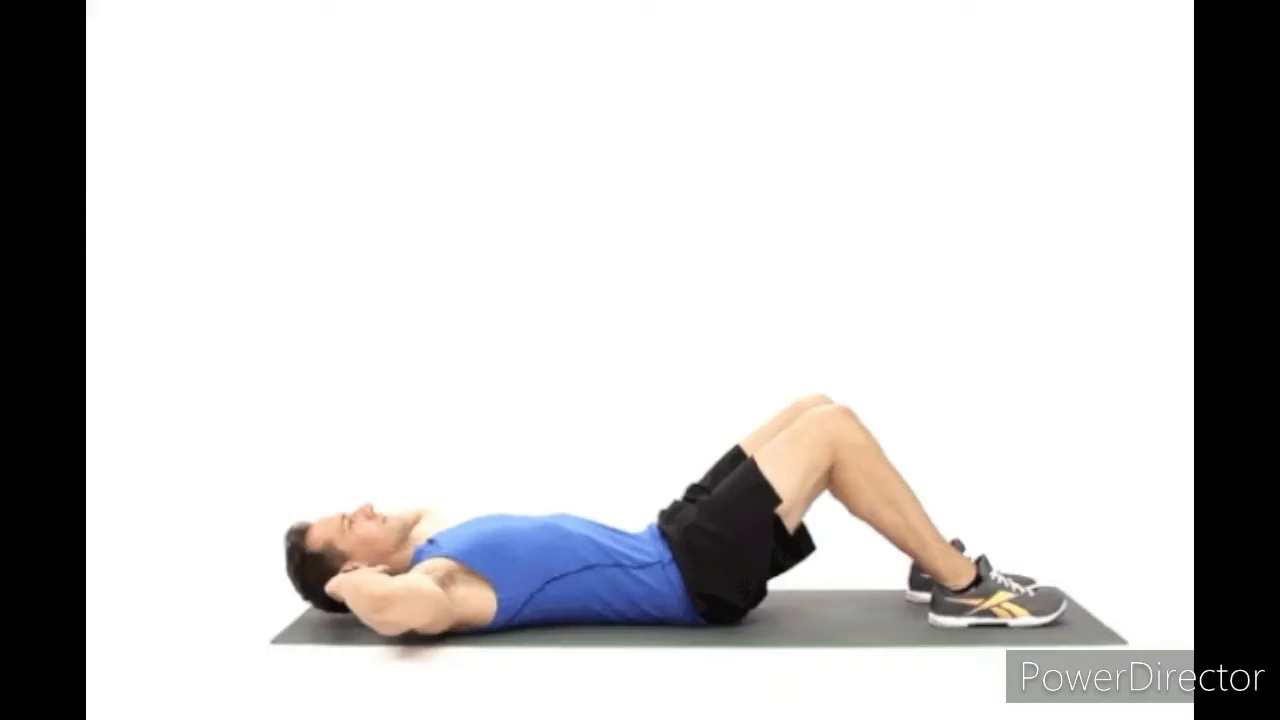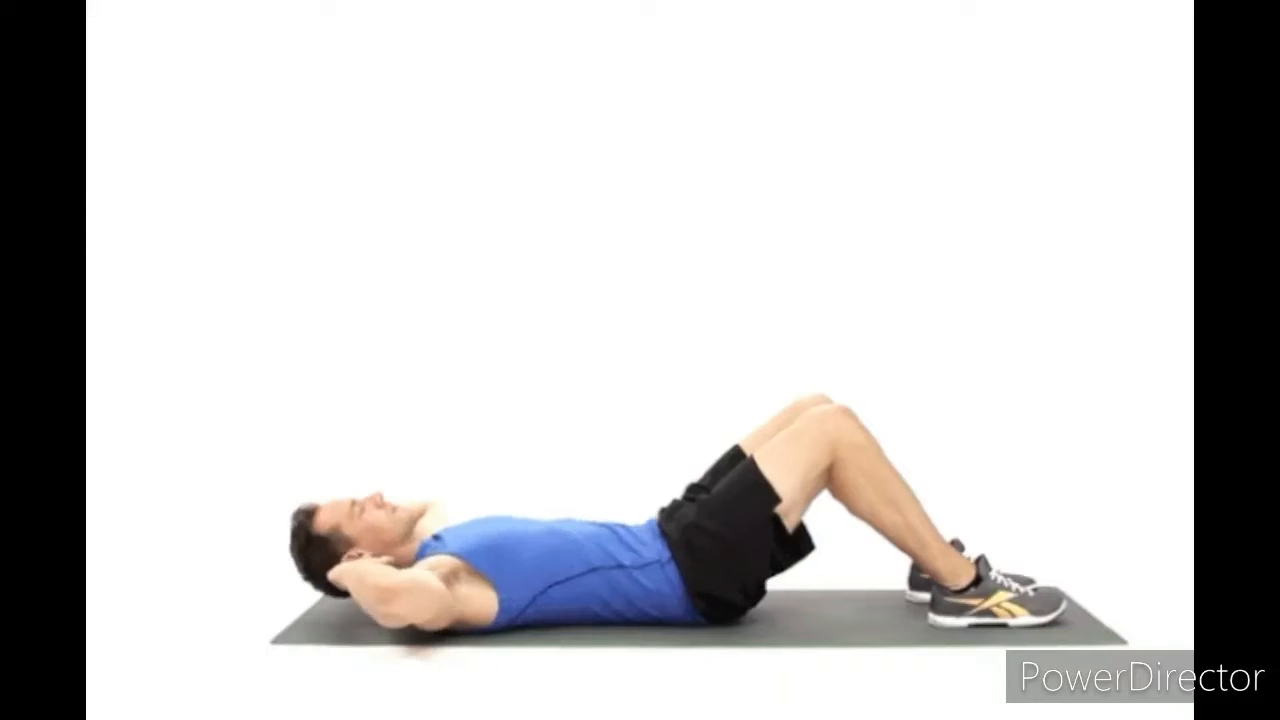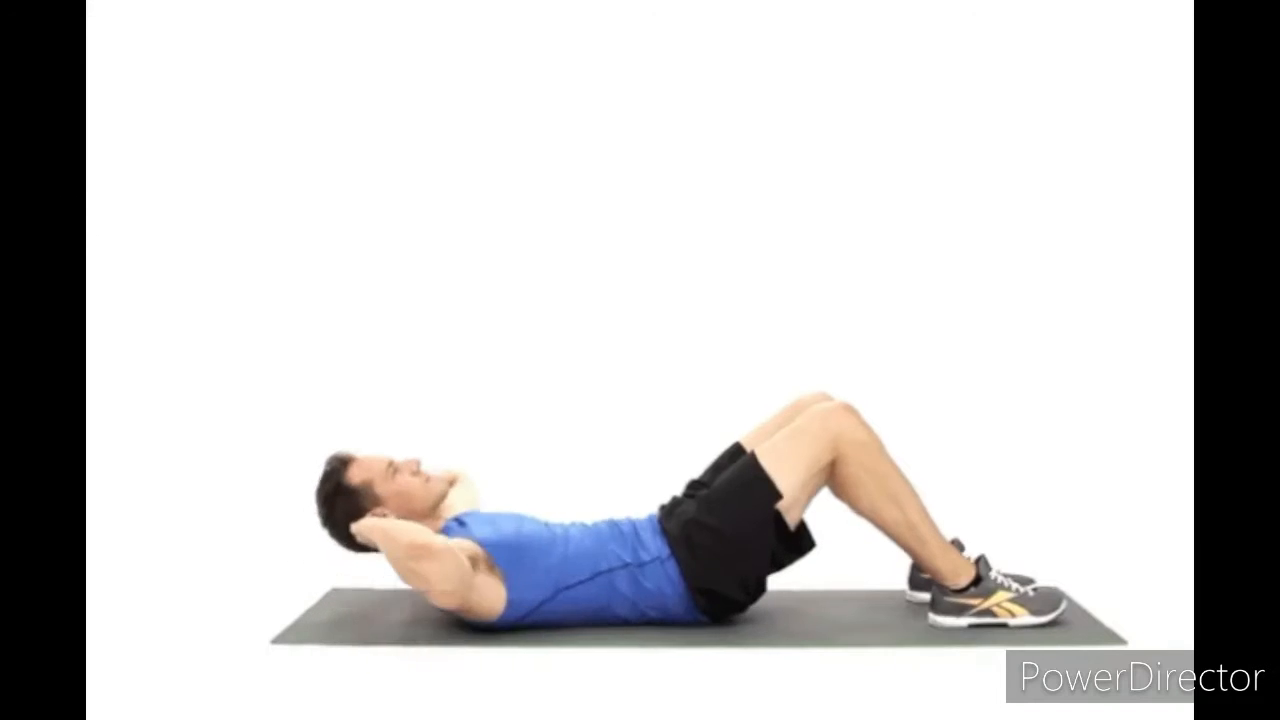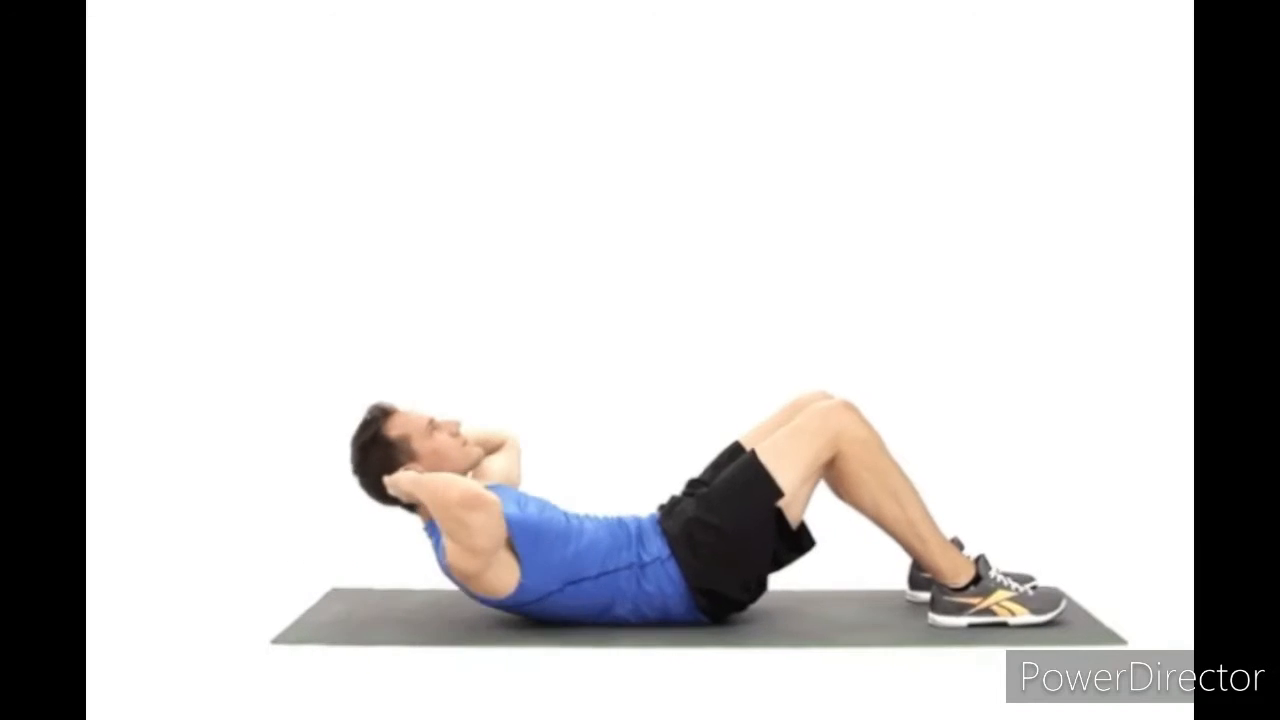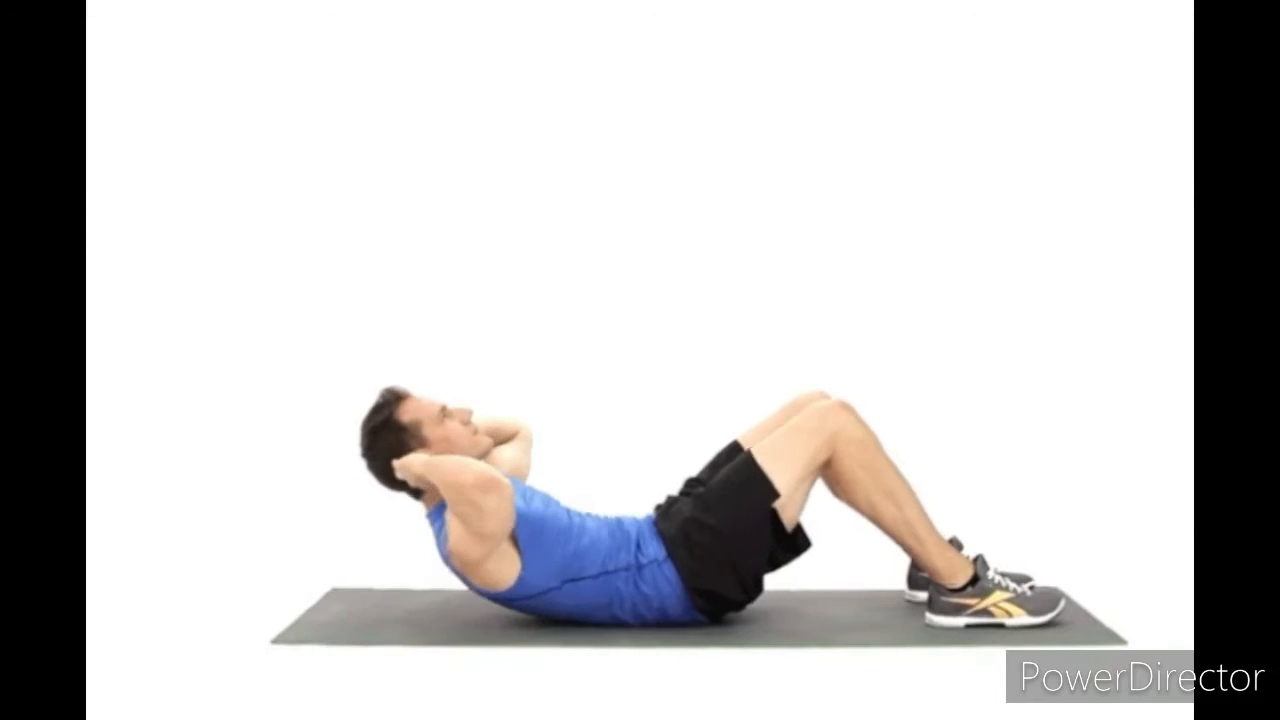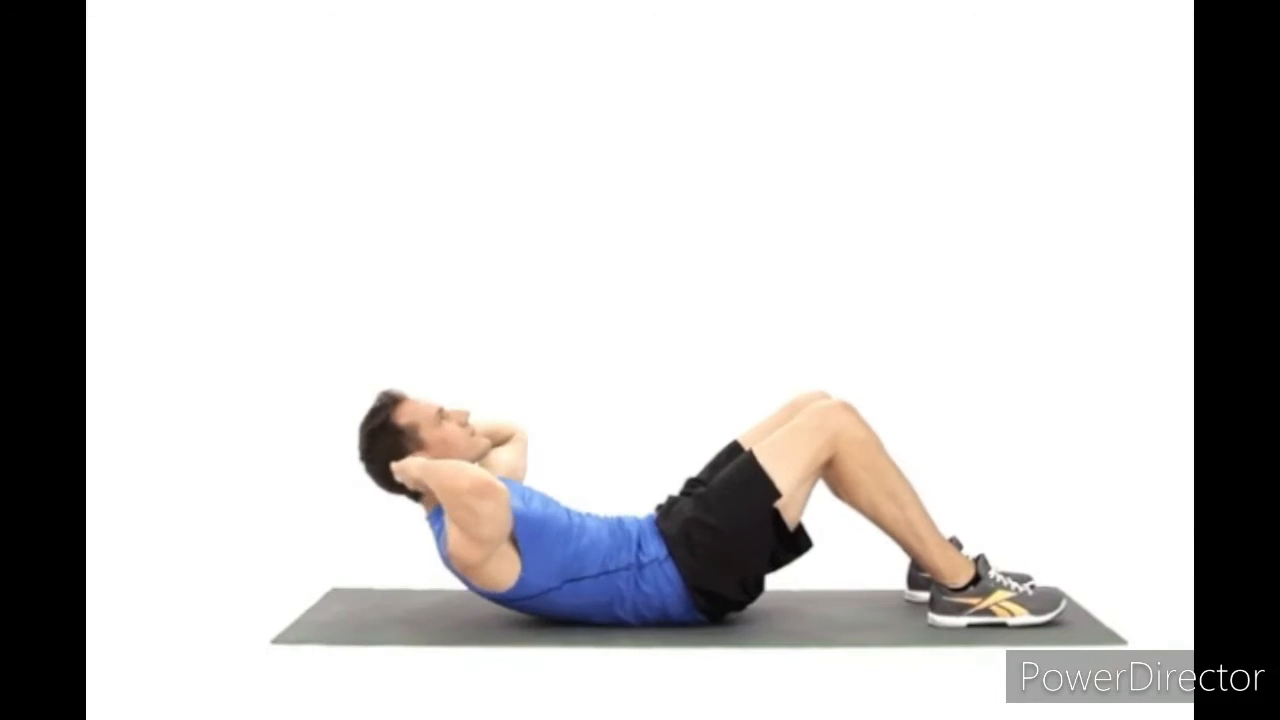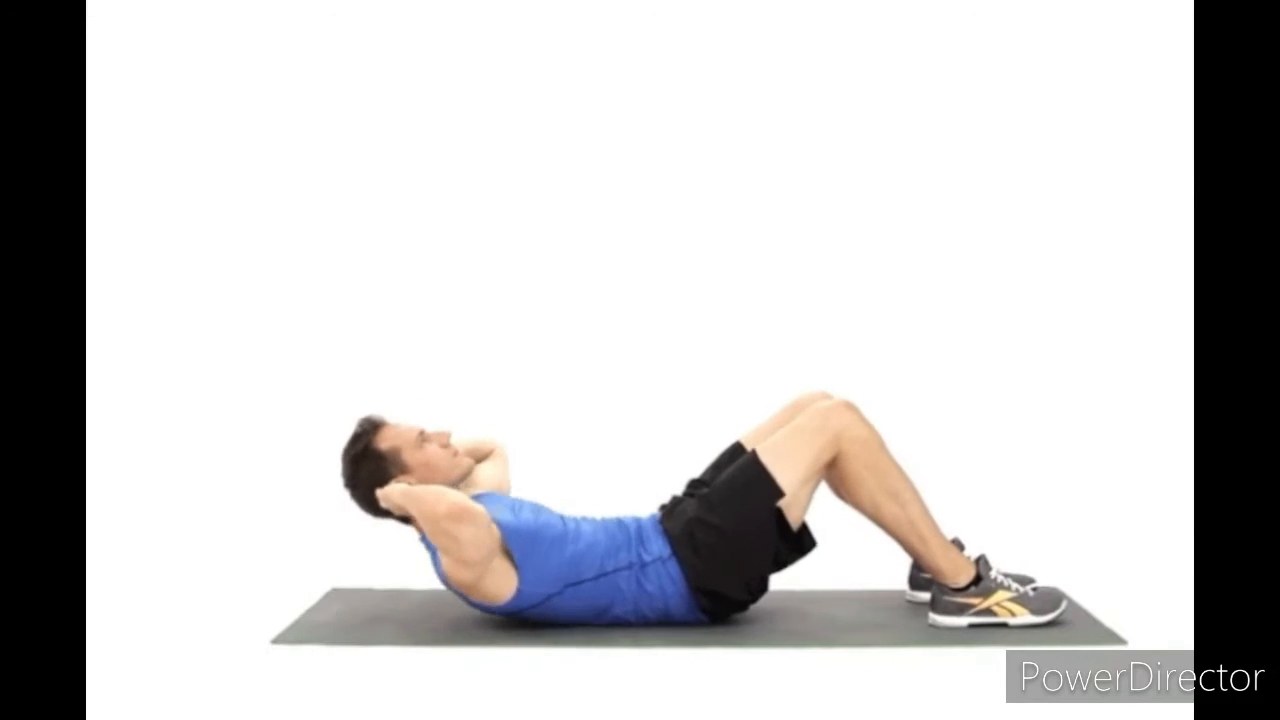
dt=0.2s
person 1, frame 1
left shoulder: (439, 556)
right shoulder: (434, 586)
left elbow: (422, 515)
right elbow: (399, 608)
left wrist: (380, 544)
right wrist: (348, 583)
left hip: (669, 544)
right hip: (694, 577)
left knee: (819, 410)
right knee: (832, 429)
left ankle: (939, 565)
right ankle: (966, 589)
person 1, frame 2
left shoulder: (438, 551)
right shoulder: (436, 587)
left elbow: (425, 510)
right elbow: (400, 599)
left wrist: (386, 516)
right wrist: (356, 570)
left hip: (669, 542)
right hip: (693, 577)
left knee: (819, 410)
right knee: (832, 429)
left ankle: (940, 566)
right ankle: (965, 588)
person 1, frame 3
left shoulder: (457, 532)
right shoulder: (451, 578)
left elbow: (451, 480)
right elbow: (417, 548)
left wrist: (402, 474)
right wrist: (377, 526)
left hip: (669, 540)
right hip: (694, 574)
left knee: (820, 409)
right knee: (834, 425)
left ankle: (940, 566)
right ankle: (967, 589)
person 1, frame 4
left shoulder: (477, 508)
right shoulder: (469, 551)
left elbow: (504, 443)
right elbow: (465, 499)
left wrist: (449, 445)
right wrist: (413, 484)
left hip: (673, 536)
right hip: (696, 573)
left knee: (821, 408)
right knee: (836, 423)
left ankle: (939, 565)
right ankle: (965, 587)
person 1, frame 5
left shoulder: (474, 498)
right shoulder: (469, 539)
left elbow: (518, 433)
right elbow: (487, 484)
left wrist: (461, 429)
right wrist: (424, 465)
left hip: (669, 538)
right hip: (690, 574)
left knee: (818, 408)
right knee: (832, 422)
left ankle: (939, 565)
right ankle: (963, 589)
person 1, frame 6
left shoulder: (478, 501)
right shoulder: (471, 543)
left elbow: (513, 435)
right elbow: (480, 486)
left wrist: (460, 439)
right wrist: (423, 467)
left hip: (674, 536)
right hip: (693, 574)
left knee: (819, 409)
right knee: (834, 424)
left ankle: (939, 565)
right ankle: (963, 587)
person 1, frame 7
left shoulder: (472, 512)
right shoulder: (467, 562)
left elbow: (495, 450)
right elbow: (455, 516)
left wrist: (442, 463)
right wrist: (407, 496)
left hip: (677, 537)
right hip: (697, 573)
left knee: (820, 408)
right knee: (837, 422)
left ankle: (940, 567)
right ankle: (966, 586)
